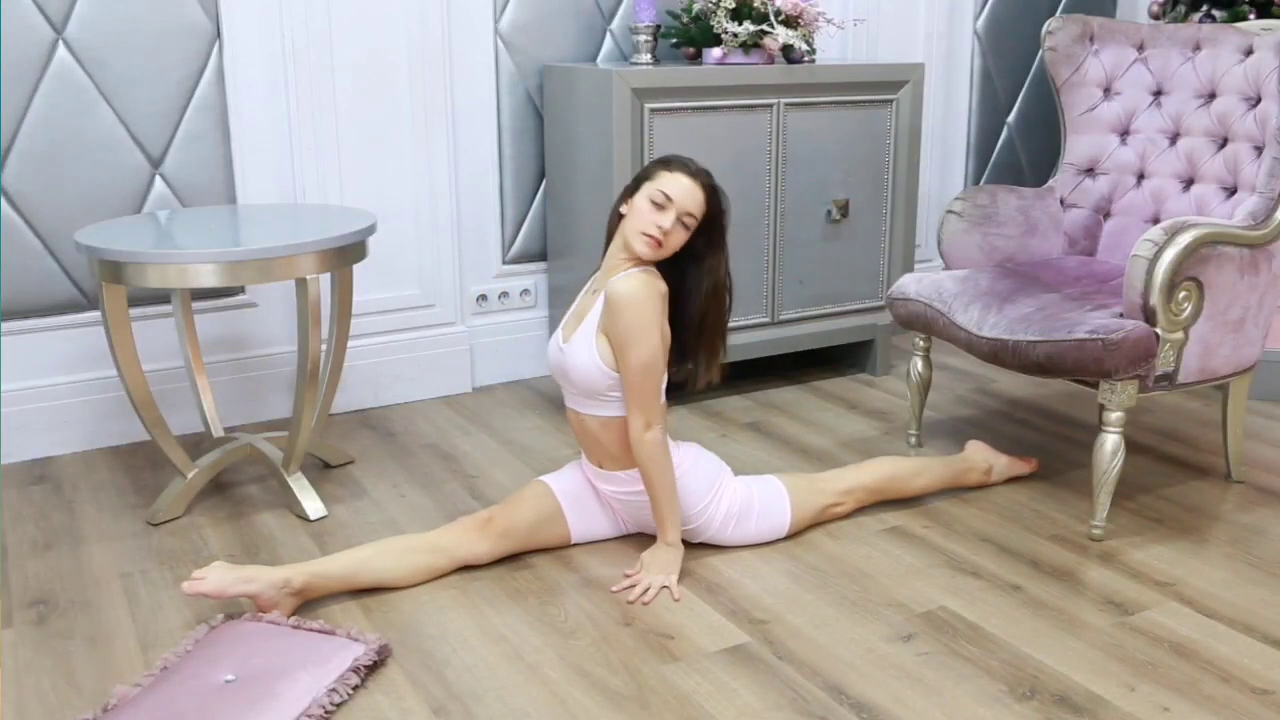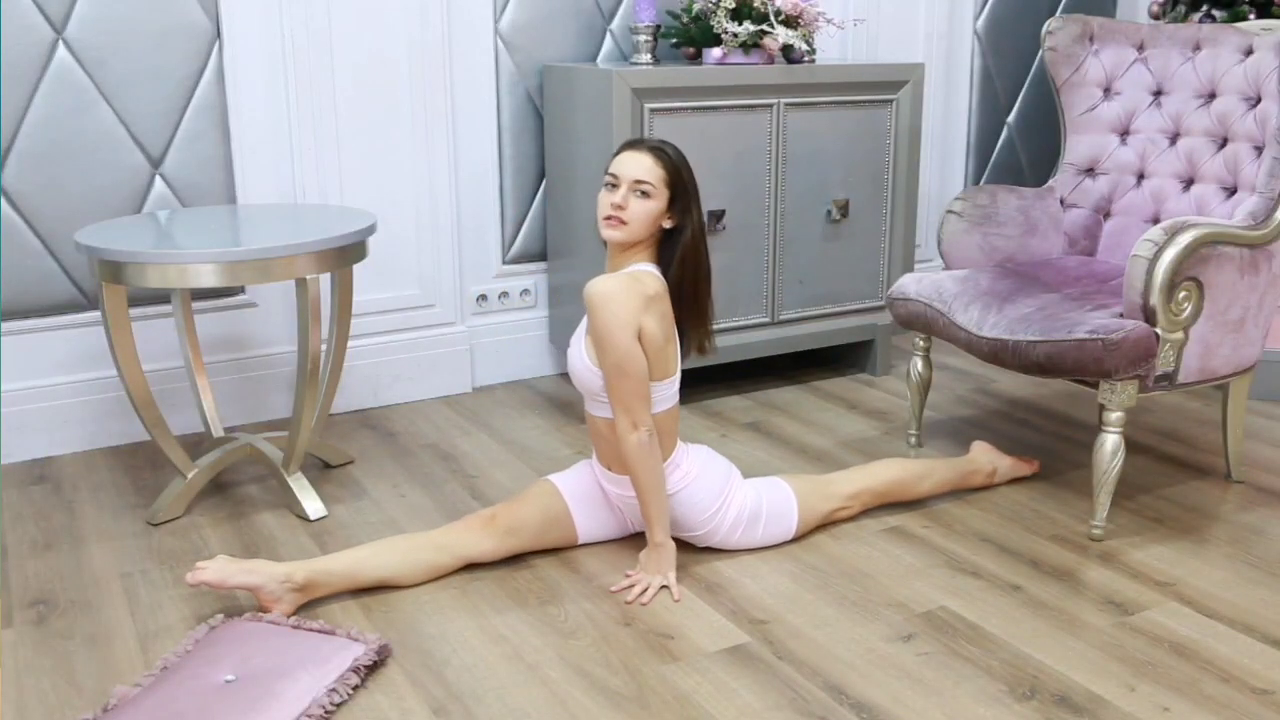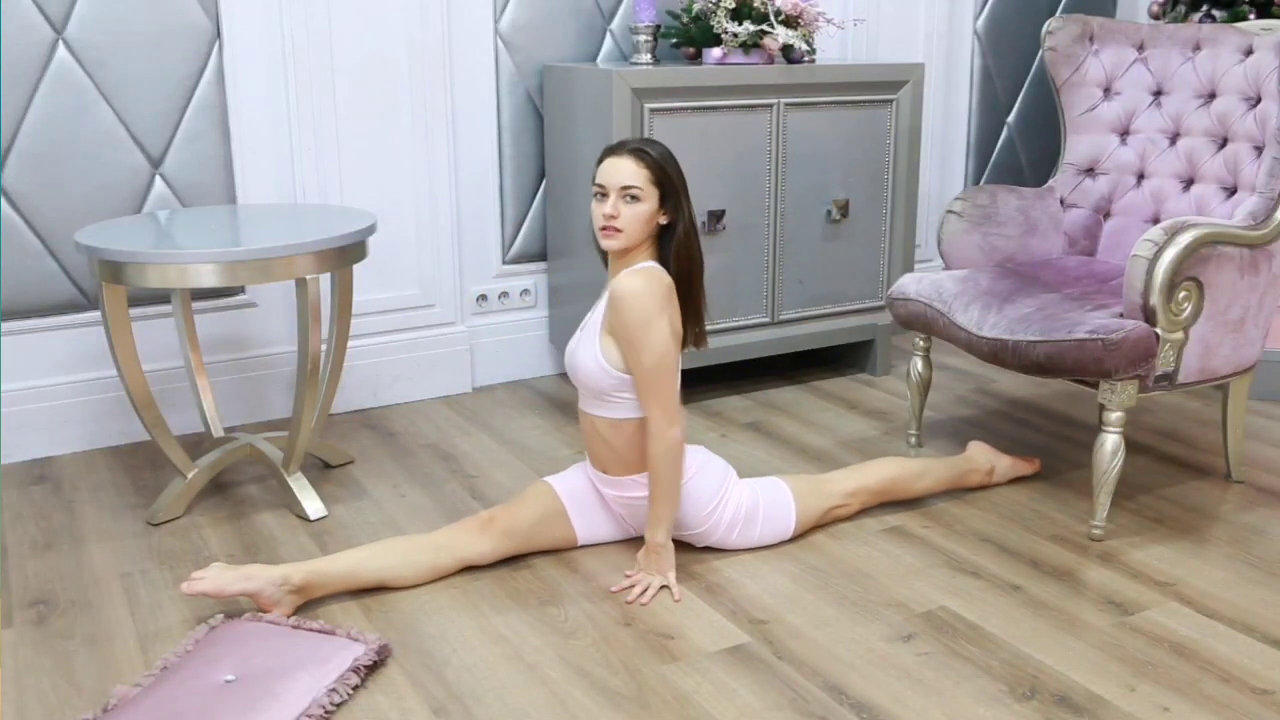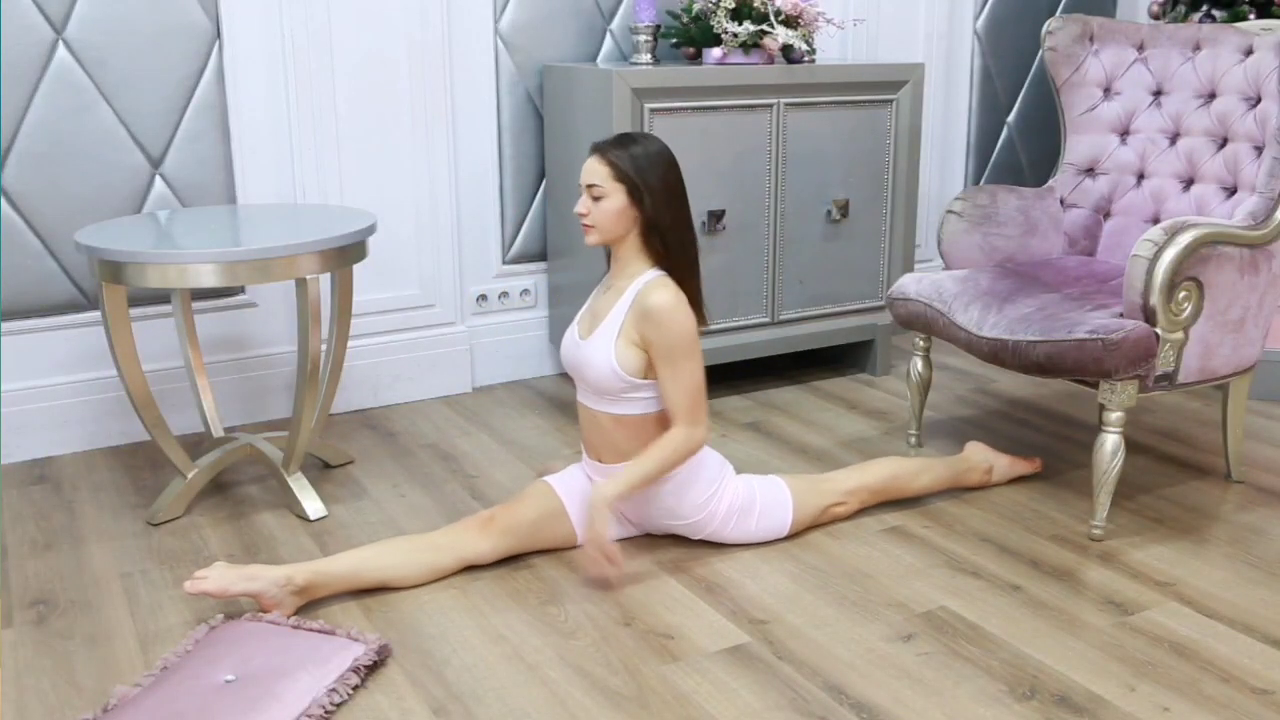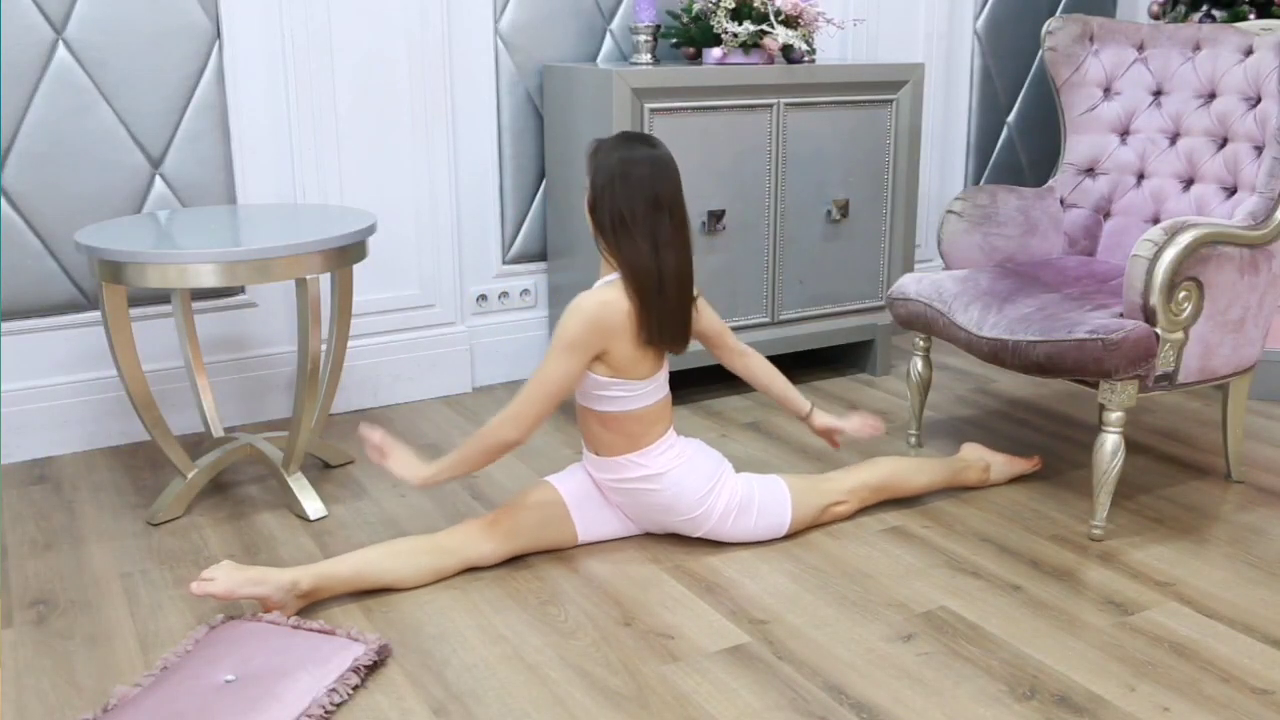
dt=0.5s
person 1, frame 1
left shoulder: (637, 292)
right shoulder: (611, 277)
left elbow: (647, 426)
left wrist: (669, 543)
left hip: (675, 485)
right hip: (605, 481)
right knee: (478, 534)
right ankle: (291, 582)
person 1, frame 2
left shoulder: (612, 292)
right shoulder: (639, 279)
left elbow: (634, 428)
left wrist: (658, 545)
left hip: (682, 492)
right hip: (618, 480)
right knee: (481, 532)
right ankle: (296, 580)
person 1, frame 3
left shoulder: (636, 288)
right shoulder: (634, 280)
left elbow: (668, 425)
left wrist: (659, 543)
left hip: (683, 496)
right hip: (612, 485)
right knee: (480, 533)
right ankle: (292, 581)
person 1, frame 4
left shoulder: (660, 302)
right shoulder: (615, 279)
left elbow: (690, 431)
left wrist: (609, 496)
left hip: (679, 491)
right hip: (612, 479)
right knee: (481, 533)
right ankle: (295, 581)
person 1, frame 5
left shoulder: (597, 310)
right shoulder: (664, 285)
left elbow: (517, 425)
right elbow: (741, 354)
left wrist: (430, 468)
right wrist: (819, 416)
left hip: (670, 486)
right hip: (622, 482)
right knee: (481, 538)
right ankle: (297, 584)
